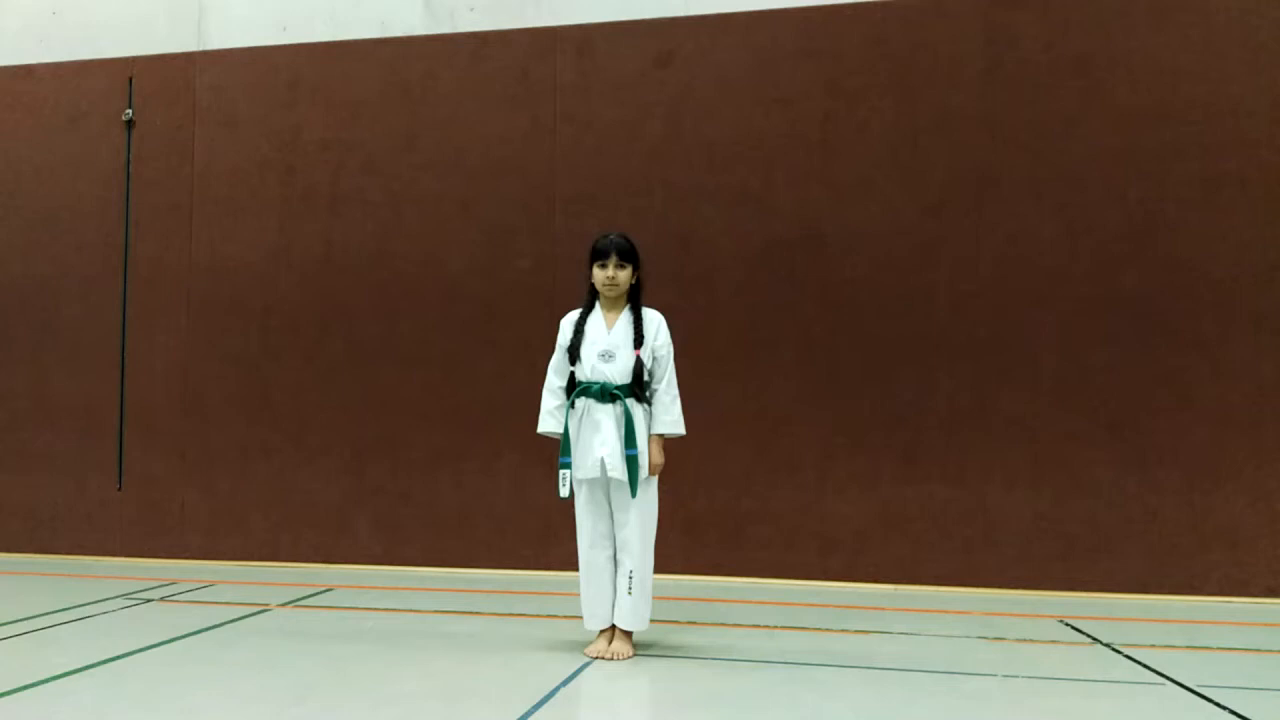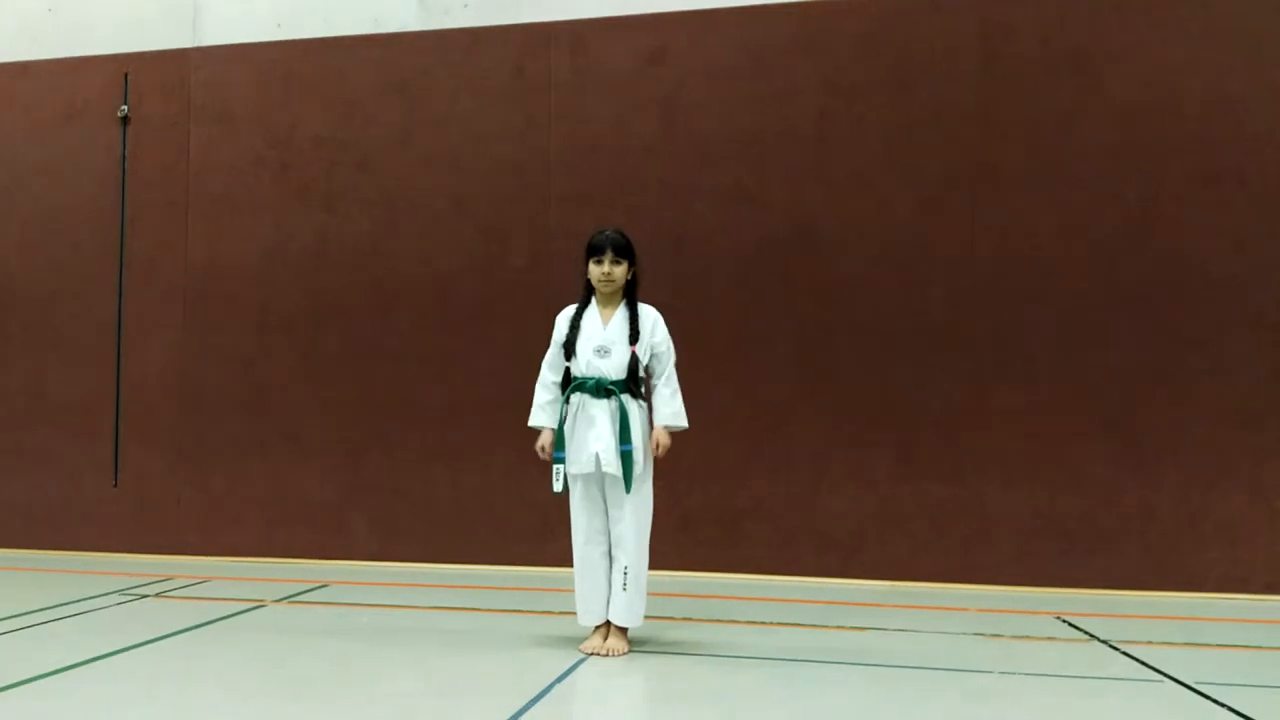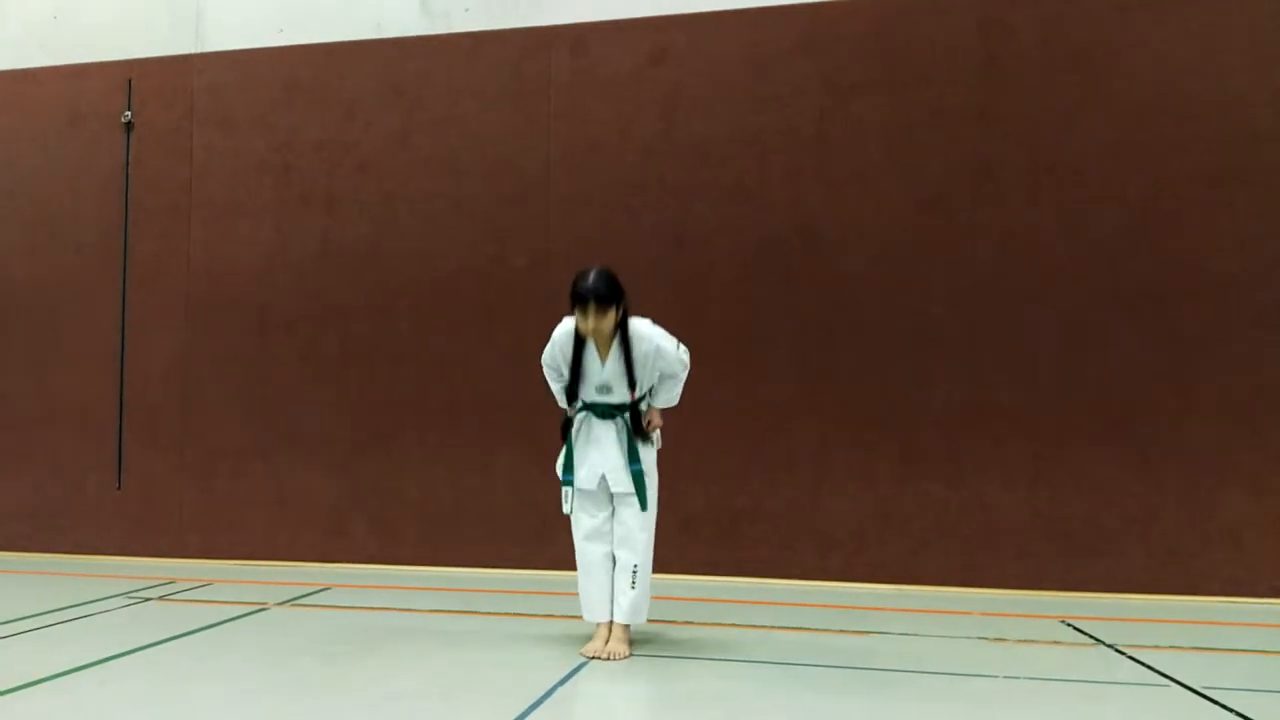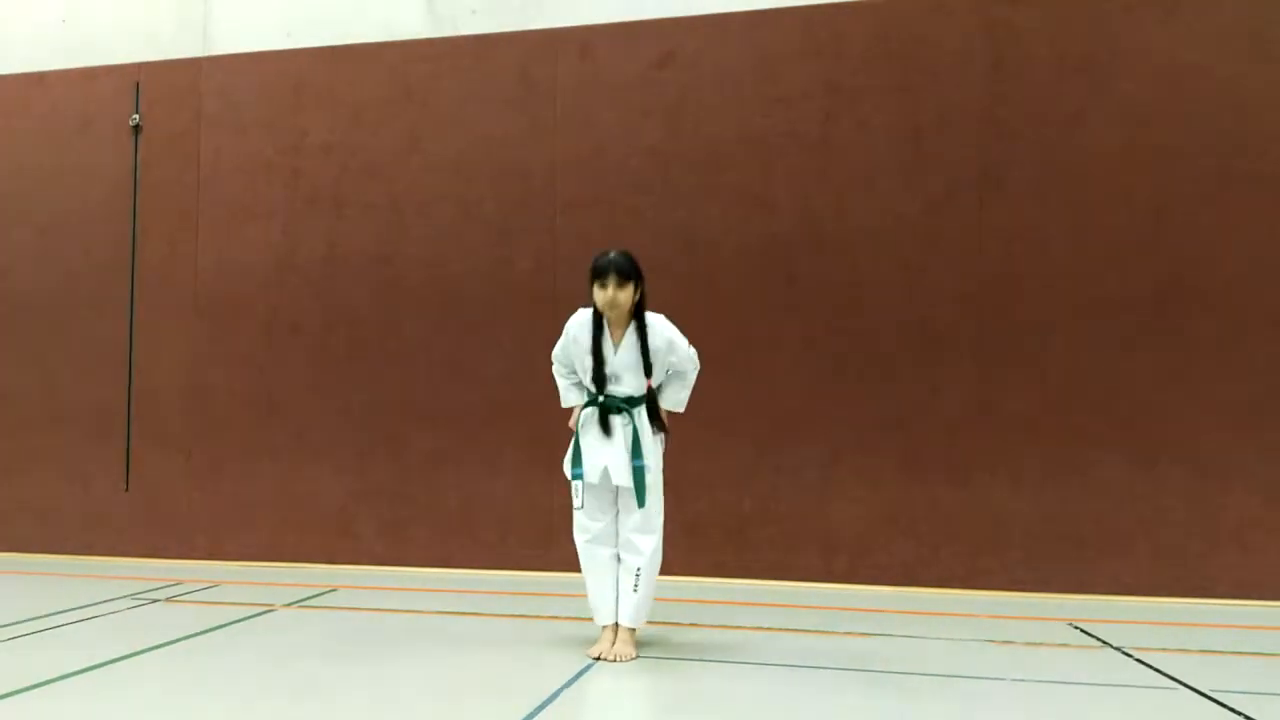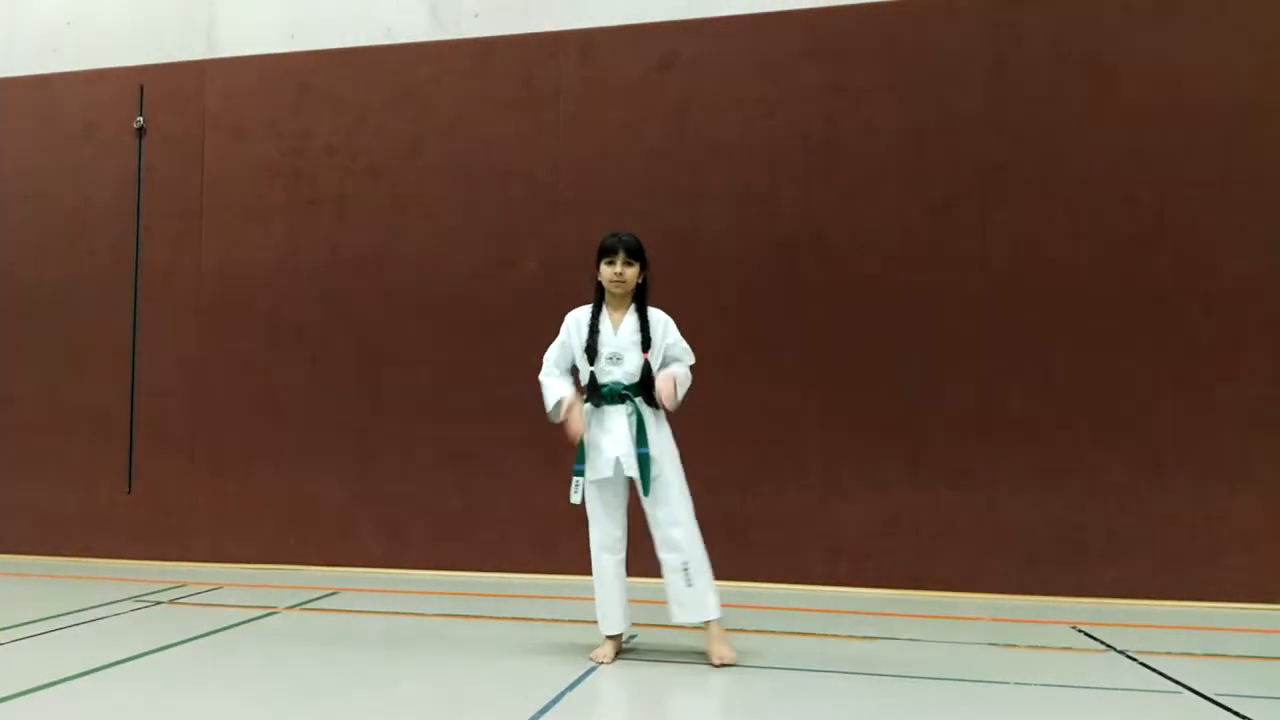
dt=1s
person 1, frame 1
left shoulder: (651, 323)
right shoulder: (573, 323)
left elbow: (663, 385)
right elbow: (556, 383)
left wrist: (657, 441)
right wrist: (560, 440)
left hip: (631, 435)
right hip: (586, 437)
left knee: (632, 534)
right knee: (594, 535)
left ankle: (624, 629)
right ankle: (603, 627)
person 1, frame 2
left shoulder: (646, 317)
right shoulder: (569, 318)
left elbow: (664, 374)
right elbow: (551, 377)
left wrist: (663, 420)
right wrist: (545, 425)
left hip: (627, 429)
right hip: (581, 430)
left knee: (627, 529)
right knee: (588, 531)
left ankle: (620, 625)
right ankle: (598, 623)
person 1, frame 3
left shoulder: (646, 337)
right shoulder: (562, 337)
left elbow: (678, 364)
right elbow: (553, 371)
left wrist: (656, 409)
right wrist: (571, 409)
left hip: (632, 436)
right hip: (586, 438)
left knee: (632, 532)
right knee: (590, 531)
left ankle: (622, 627)
right ankle: (601, 624)
person 1, frame 4
left shoulder: (658, 330)
right shoulder: (579, 326)
left elbow: (686, 367)
right elbow: (563, 366)
left wrist: (665, 407)
right wrist: (575, 405)
left hip: (638, 438)
right hip: (594, 434)
left knee: (639, 534)
right knee: (593, 532)
left ankle: (627, 629)
right ankle: (607, 627)
person 1, frame 5
left shoulder: (657, 320)
right shoulder: (578, 320)
left elbow: (681, 364)
right elbow: (551, 369)
left wrist: (671, 380)
right wrist: (567, 402)
left hip: (647, 430)
right hip: (599, 431)
left knee: (676, 527)
right knee: (605, 536)
left ankle: (713, 627)
right ankle: (612, 633)
